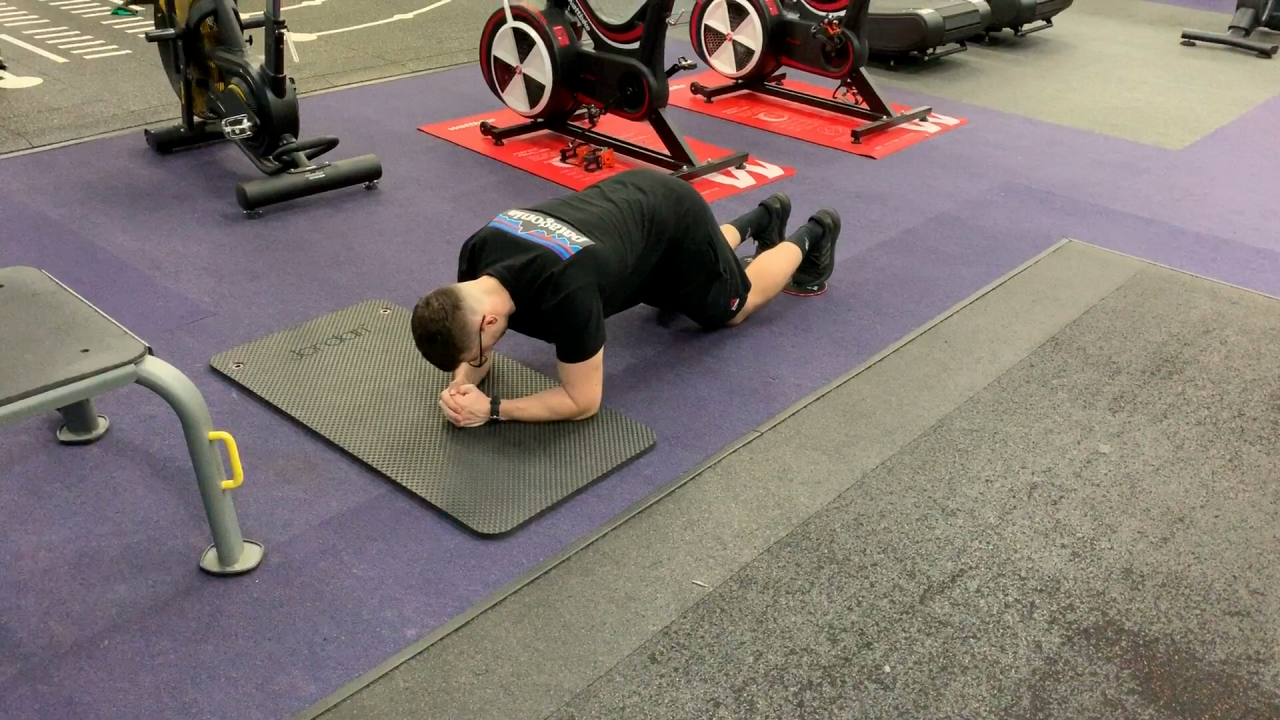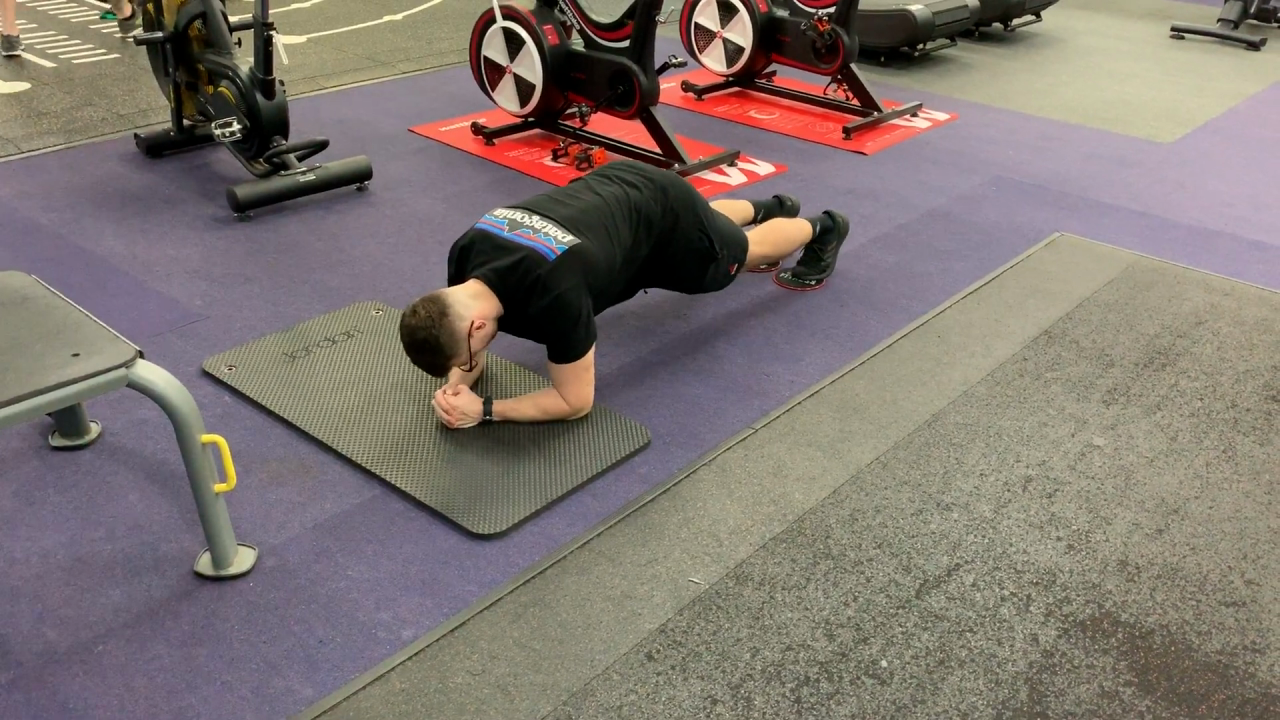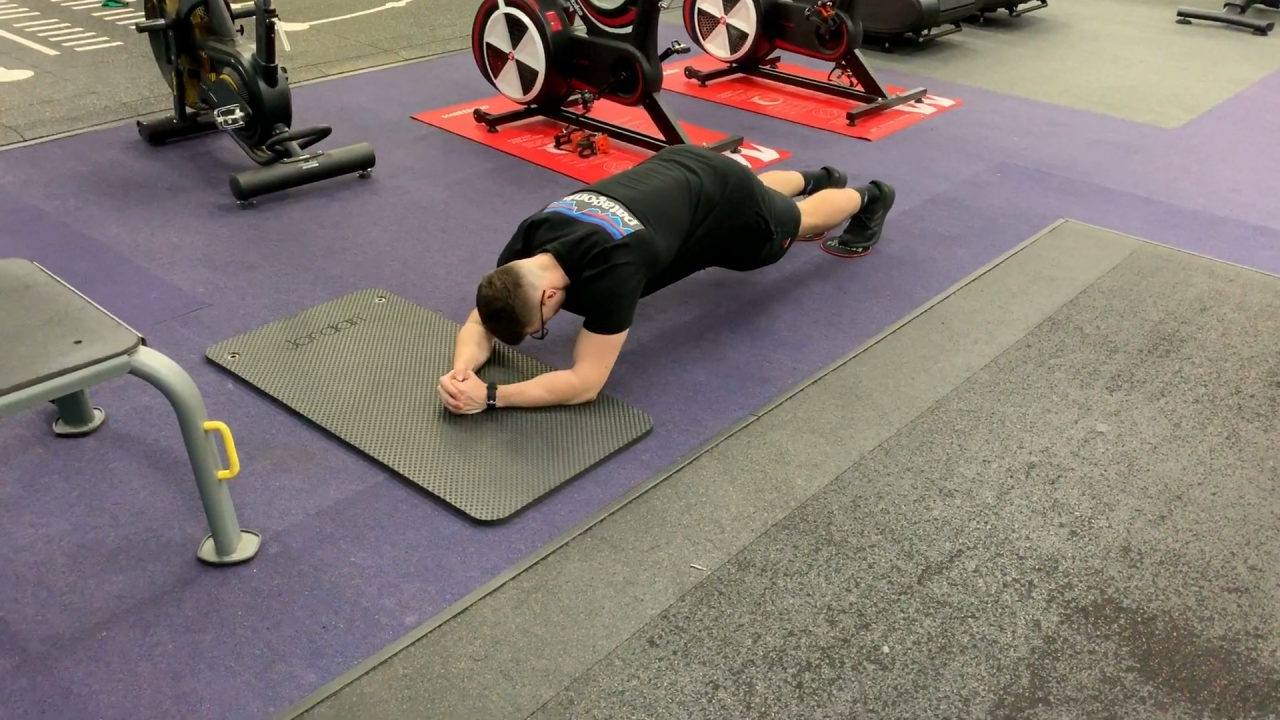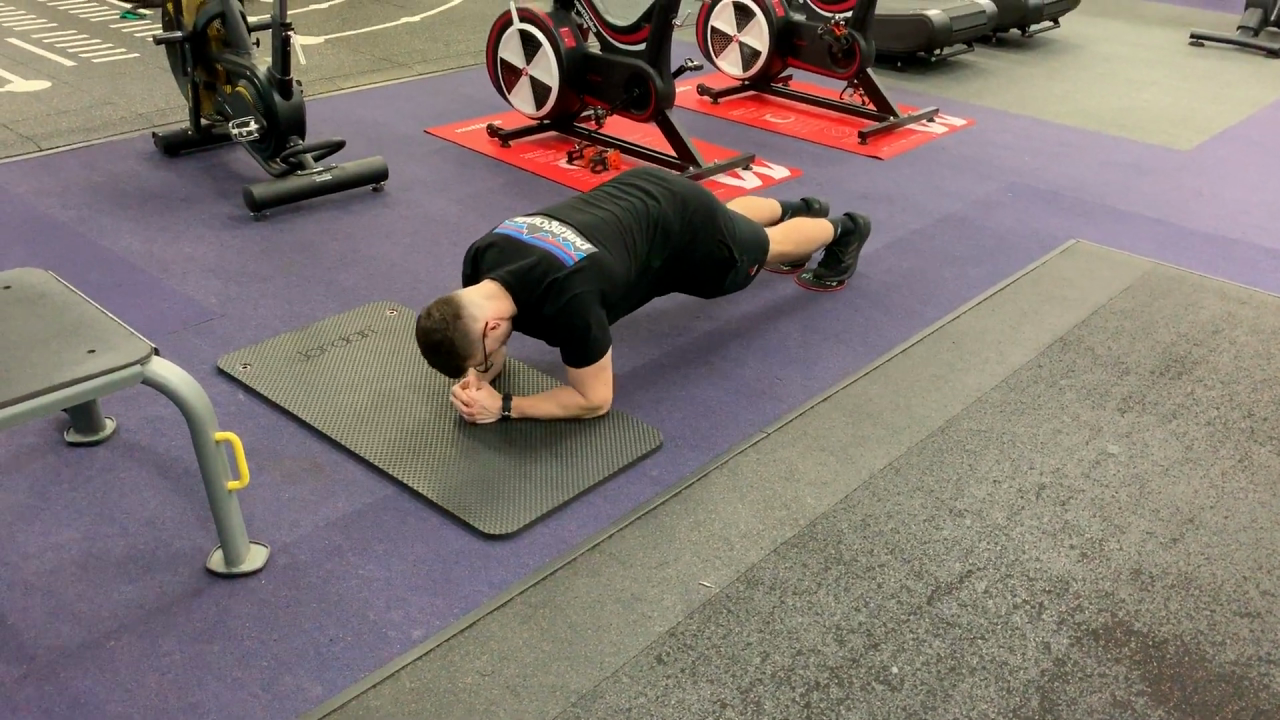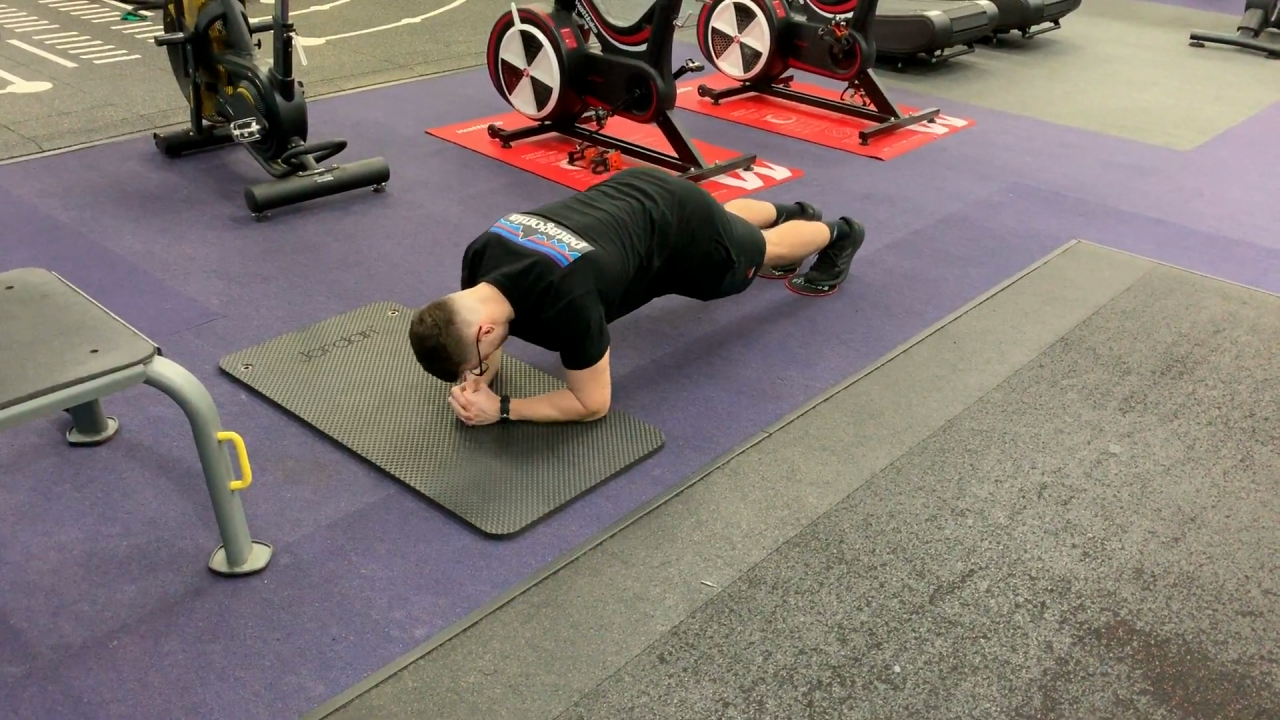
dt=1s
person 1, frame 1
left shoulder: (564, 293)
right shoulder: (477, 256)
left elbow: (583, 401)
right elbow: (474, 352)
left wrist: (491, 409)
right wrist: (463, 384)
left hip: (672, 217)
right hip: (630, 194)
left knee: (733, 307)
right knee: (673, 304)
left ankle: (811, 237)
right ankle: (762, 217)
person 1, frame 2
left shoulder: (553, 294)
right shoulder: (466, 258)
left elbow: (576, 401)
right elbow: (465, 353)
left wrist: (484, 410)
right wrist: (457, 385)
left hip: (664, 212)
right hip: (618, 186)
left knee: (744, 251)
right knee: (715, 227)
left ankle: (822, 229)
right ankle: (770, 208)
person 1, frame 3
left shoulder: (609, 272)
right shoulder: (529, 241)
left elbow: (585, 383)
right elbow: (479, 323)
left wrist: (490, 396)
right wrist: (461, 370)
left hip: (724, 196)
right hip: (678, 169)
left knee: (799, 221)
right knee: (764, 192)
left ankle: (868, 198)
right ankle: (819, 180)
person 1, frame 4
left shoulder: (566, 299)
right shoulder: (481, 261)
left elbow: (595, 399)
right elbow: (493, 350)
left wrist: (504, 406)
right wrist: (476, 379)
left hip: (684, 225)
right hip: (639, 192)
left knee: (767, 247)
right knee: (733, 219)
left ankle: (843, 230)
right ankle: (799, 210)
person 1, frame 5
left shoulder: (565, 300)
right shoulder: (480, 260)
left elbow: (593, 404)
right elbow: (484, 350)
left wrist: (501, 407)
right wrist: (473, 382)
left hip: (683, 231)
right hip: (636, 193)
left knee: (764, 250)
right knee: (726, 218)
left ankle: (837, 234)
right ankle: (791, 214)
